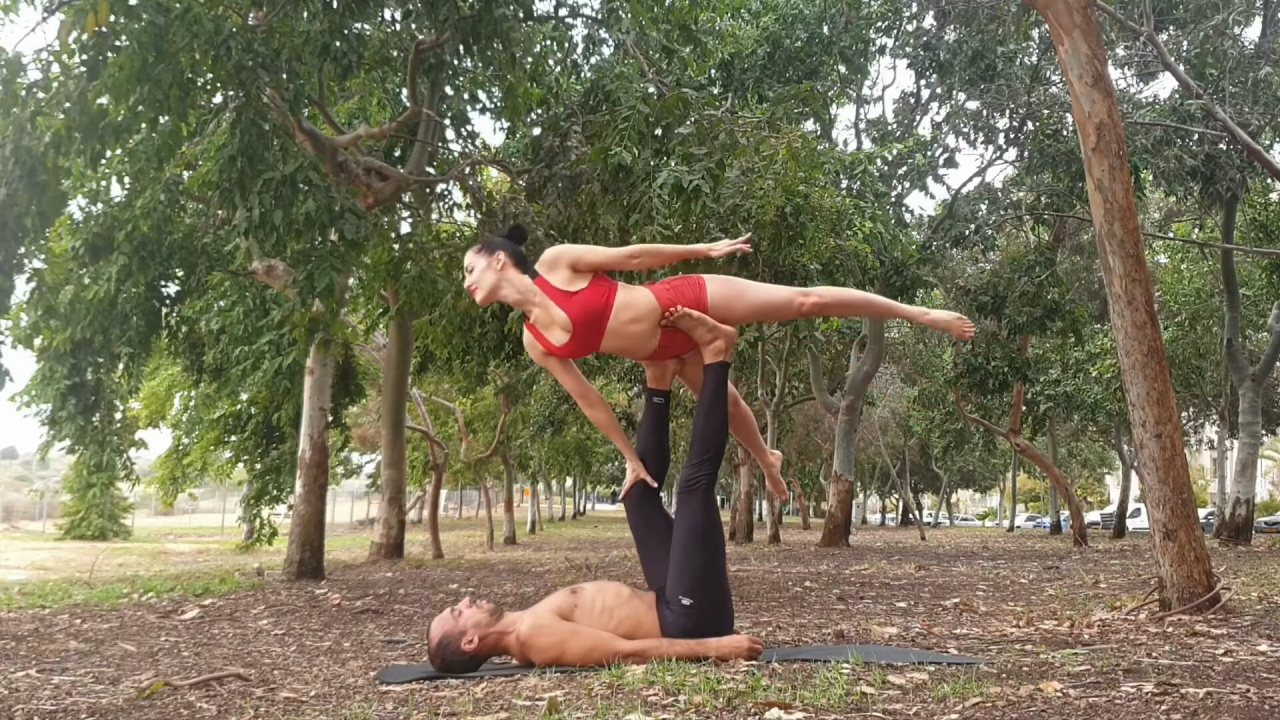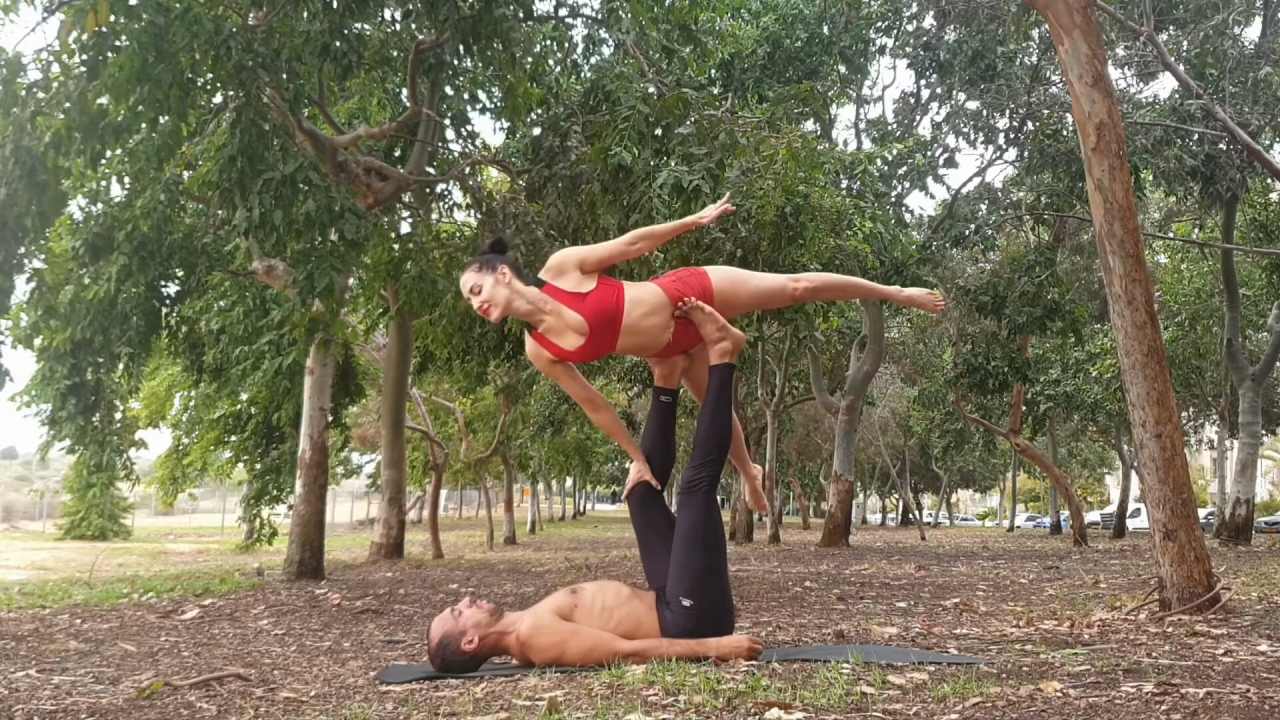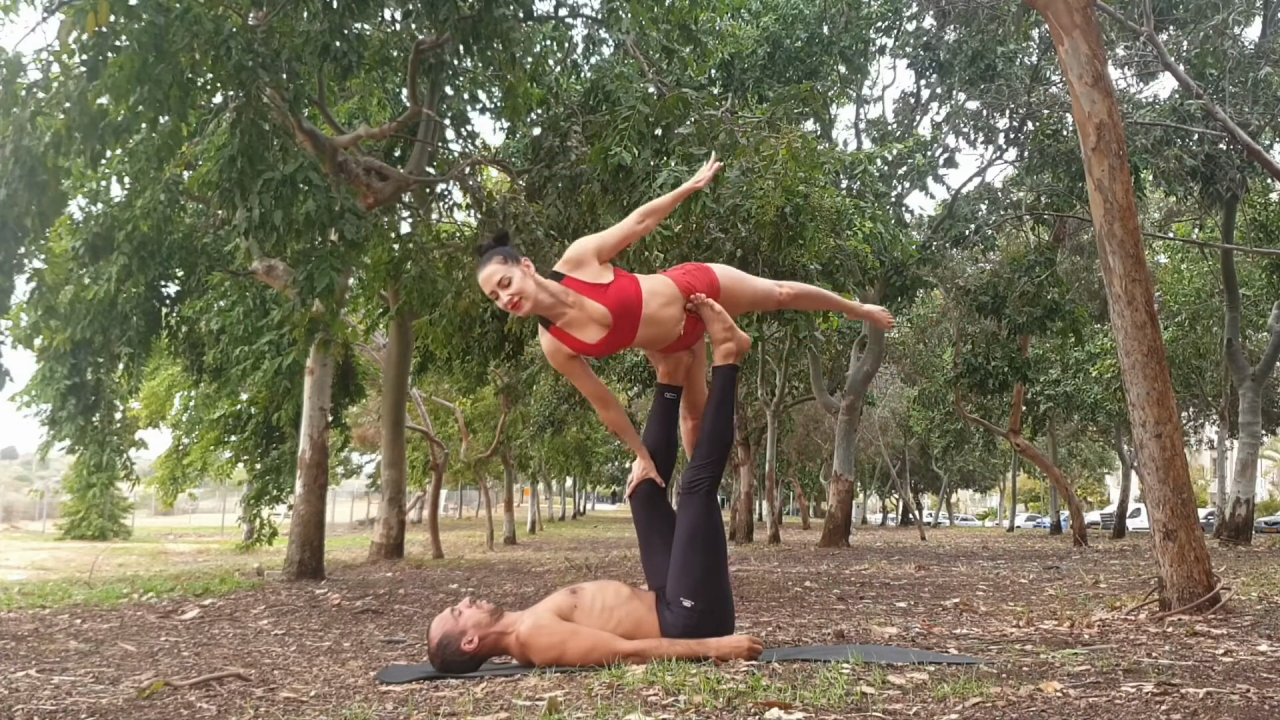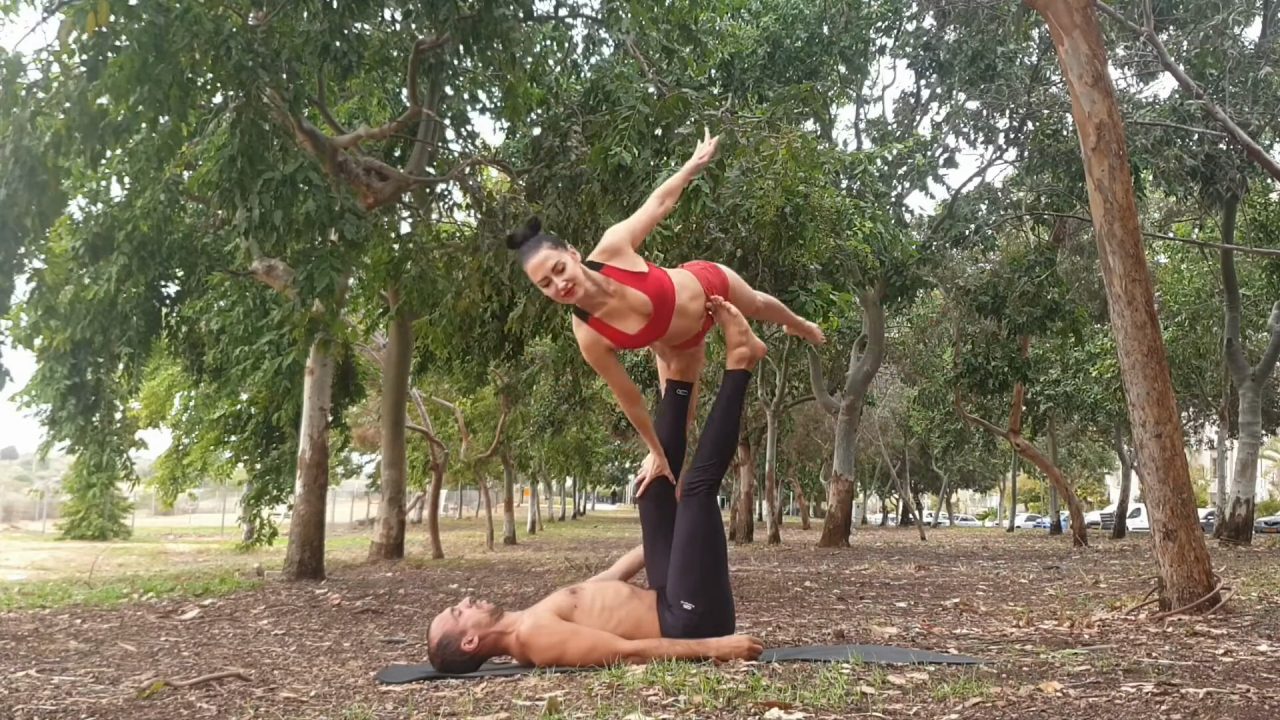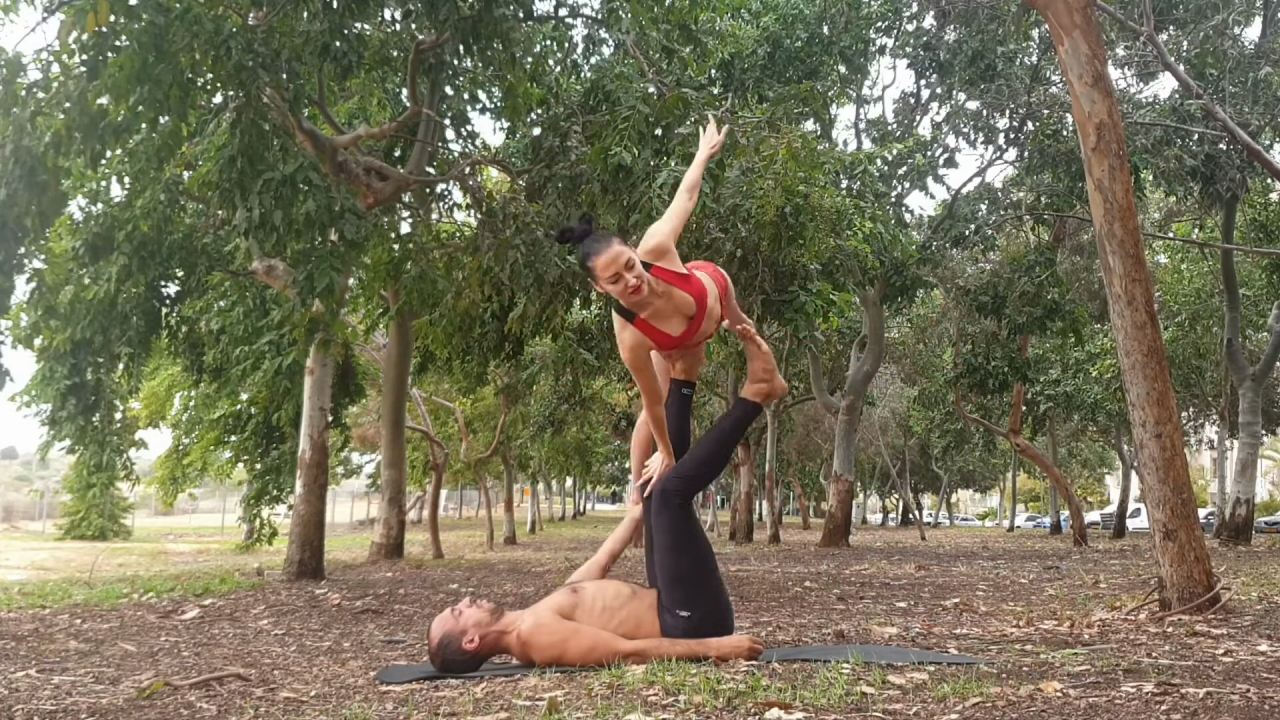
dt=0.3s
person 1, frame 1
left shoulder: (557, 262)
right shoulder: (534, 339)
left elbow: (633, 256)
right elbow: (589, 399)
left wrist: (706, 248)
right wrist: (631, 458)
left hip: (689, 301)
right hip: (671, 348)
left knee: (806, 300)
right knee: (725, 401)
left ankle: (920, 315)
right ankle: (765, 459)
person 1, frame 2
left shoulder: (561, 267)
right shoulder: (539, 351)
left elbow: (634, 243)
right elbow: (595, 406)
left wrist: (699, 218)
right wrist: (638, 459)
left hip: (693, 294)
right hip: (676, 348)
left knee: (799, 287)
left ankle: (898, 294)
right ankle: (748, 472)
person 1, frame 3
left shoulder: (578, 258)
right shoulder: (554, 345)
left elbow: (639, 220)
right elbow: (604, 404)
left wrist: (692, 185)
right wrist: (642, 458)
left hip: (698, 288)
right hip: (677, 344)
left knee: (784, 294)
right knee: (693, 413)
left ankle: (858, 308)
person 1, frame 4
left shoulder: (613, 246)
right shoulder: (590, 338)
left elbow: (659, 201)
right elbow: (630, 400)
left wrist: (696, 162)
right wrist: (656, 454)
left hip: (709, 284)
right hip: (675, 344)
left knee: (758, 304)
left ankle: (799, 324)
person 1, frame 5
left shoulder: (656, 249)
right shoulder: (630, 337)
left elbow: (685, 196)
right elbow: (653, 402)
left wrist: (705, 153)
right wrist: (664, 451)
left hip: (711, 284)
right hip: (676, 347)
left knee: (733, 314)
right knee: (662, 412)
left ankle: (742, 326)
person 2, frame 1
left shoulder: (529, 625)
right shoulder: (531, 635)
right elbow: (628, 652)
right wrist: (713, 646)
left hip: (674, 610)
right hip: (689, 623)
left knee: (640, 493)
right knee: (695, 483)
left ankle: (658, 382)
right ankle: (714, 356)
person 2, frame 2
left shoulder: (530, 624)
right shoulder: (531, 635)
right elbow: (629, 652)
right wrist: (714, 646)
left hip: (677, 611)
right hip: (691, 622)
left knee: (643, 490)
right knee: (697, 484)
left ankle: (667, 383)
right ankle: (720, 358)
person 2, frame 3
left shoulder: (530, 623)
right shoulder: (532, 635)
right elbow: (628, 653)
right wrist: (714, 647)
left hip: (674, 609)
right hip: (691, 623)
left knee: (646, 487)
right knee: (698, 484)
left ankle: (670, 378)
right ankle: (724, 359)
person 2, frame 4
left shoulder: (530, 623)
right shoulder: (532, 635)
left elbow: (602, 585)
right elbow: (628, 653)
right wrist: (716, 646)
left hip: (670, 607)
right hip: (693, 621)
left knee: (656, 484)
right knee: (698, 485)
left ankle: (679, 373)
right ankle: (738, 363)
person 2, frame 5
left shoulder: (533, 621)
right shoulder: (533, 633)
left elbow: (594, 570)
right elbow: (629, 653)
left wrist: (635, 513)
right wrist: (716, 646)
left hip: (681, 613)
right hip: (690, 623)
right knee: (670, 492)
right ankle: (754, 393)
